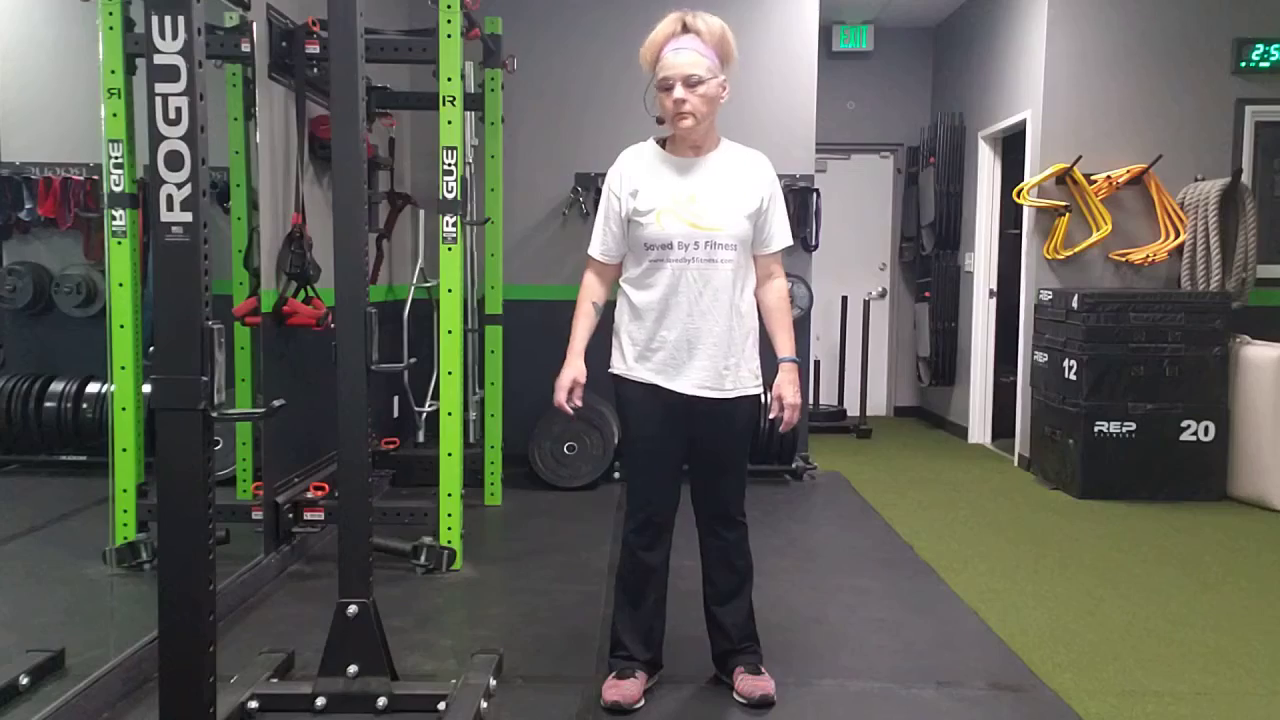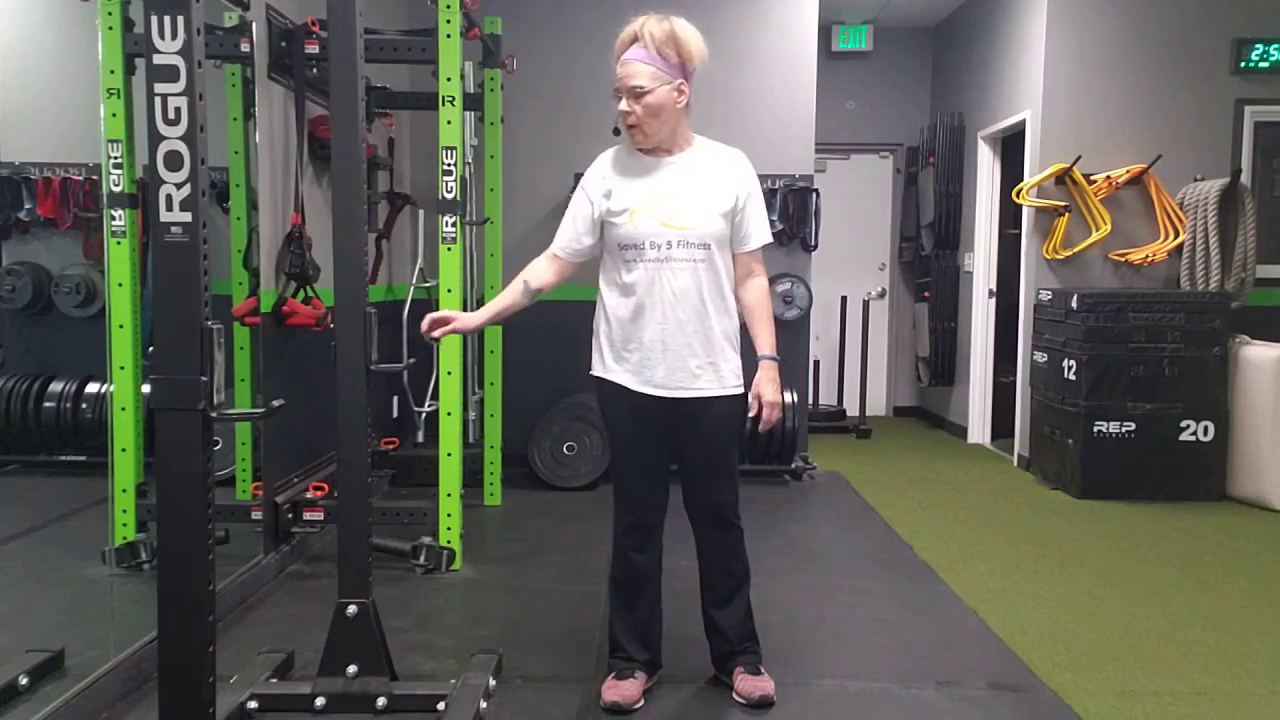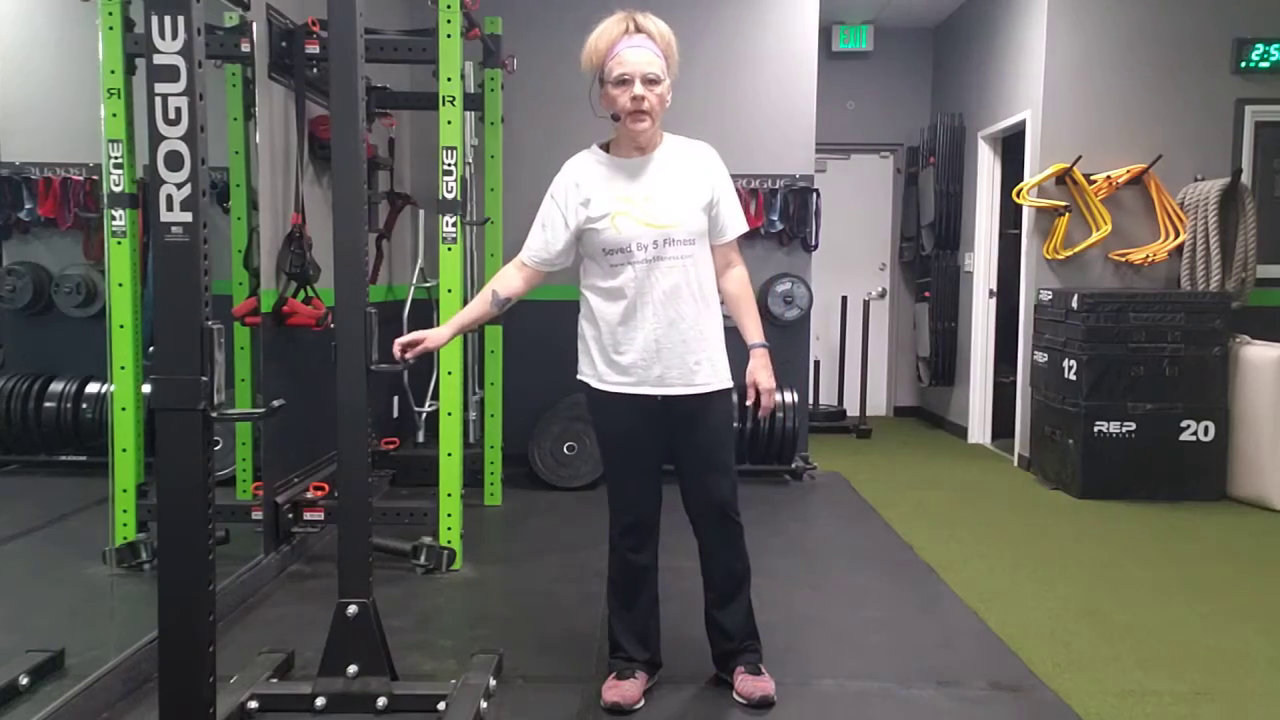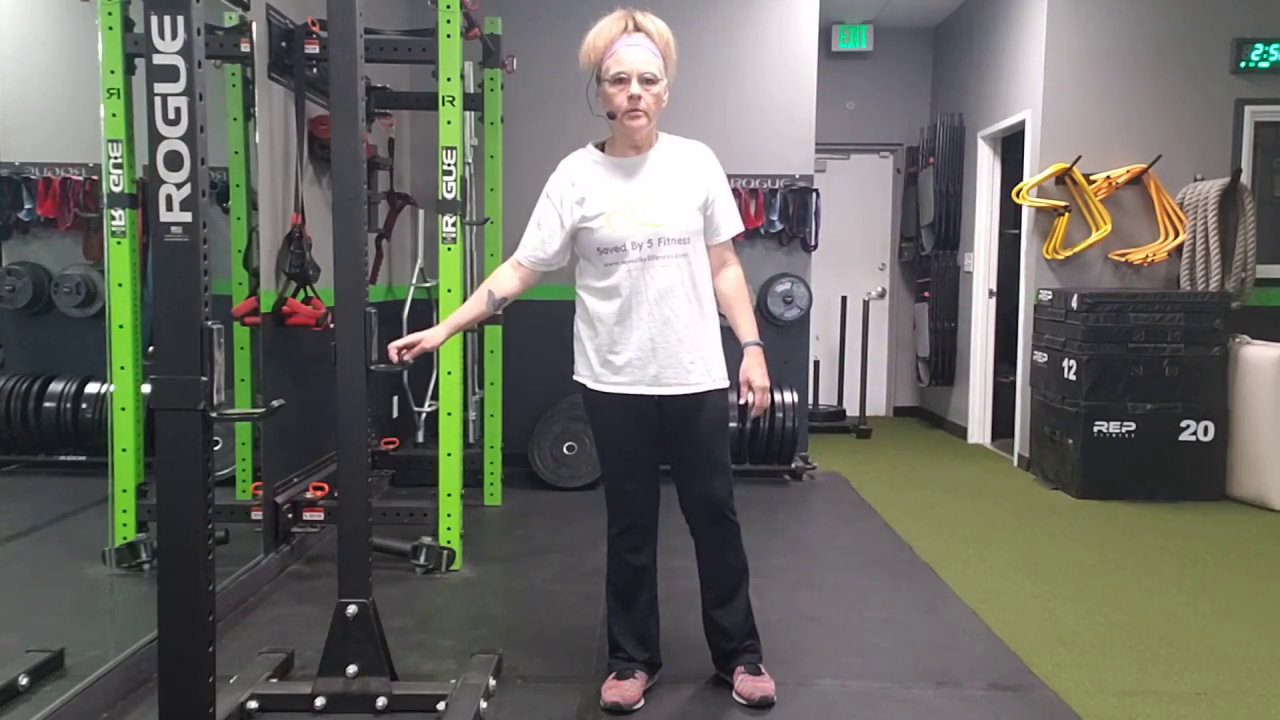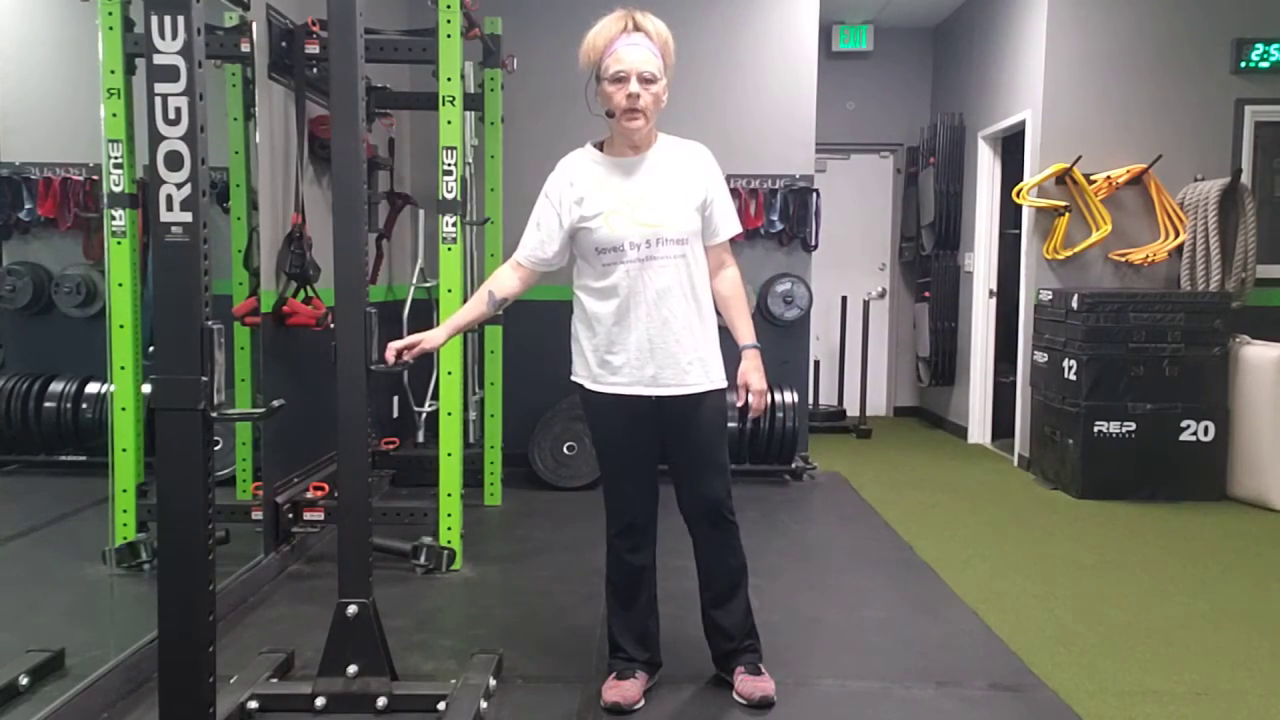
dt=0.5s
person 1, frame 1
left shoulder: (753, 171)
right shoulder: (632, 168)
left elbow: (769, 278)
right elbow: (600, 274)
left wrist: (787, 364)
right wrist: (574, 356)
left hip: (728, 382)
right hip: (648, 379)
left knee: (724, 521)
right knee: (646, 522)
left ankle: (739, 654)
right ankle: (633, 658)
person 1, frame 2
left shoulder: (729, 169)
right shoulder: (608, 171)
left elbow: (750, 277)
right elbow: (556, 262)
left wrist: (767, 362)
right wrist: (479, 315)
left hip: (710, 384)
right hip: (628, 381)
left knee: (718, 520)
right knee: (636, 524)
left ankle: (739, 655)
right ankle: (633, 659)
person 1, frame 3
left shoulder: (700, 163)
right shoulder: (581, 176)
left elbow: (728, 266)
right elbow: (525, 270)
left wrist: (758, 349)
right wrist: (447, 329)
left hip: (701, 379)
right hip: (619, 383)
left knee: (718, 517)
right knee: (632, 526)
left ankle: (740, 655)
right ankle: (632, 659)
person 1, frame 4
left shoulder: (695, 162)
right shoulder: (576, 175)
left elbow: (723, 265)
right elbow: (520, 269)
left wrist: (752, 348)
right wrist: (442, 330)
left hip: (696, 378)
right hip: (615, 382)
left knee: (714, 516)
right knee: (629, 526)
left ankle: (739, 654)
right ankle: (632, 659)
person 1, frame 5
left shoulder: (694, 163)
right shoulder: (575, 174)
left elbow: (721, 267)
right elbow: (520, 270)
left wrist: (749, 349)
right wrist: (443, 331)
left hip: (694, 378)
right hip: (613, 382)
left knee: (713, 515)
right knee: (628, 526)
left ankle: (739, 653)
right ankle: (632, 659)
